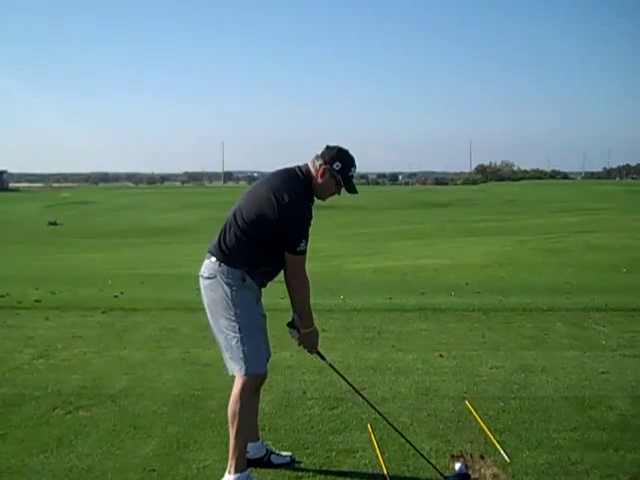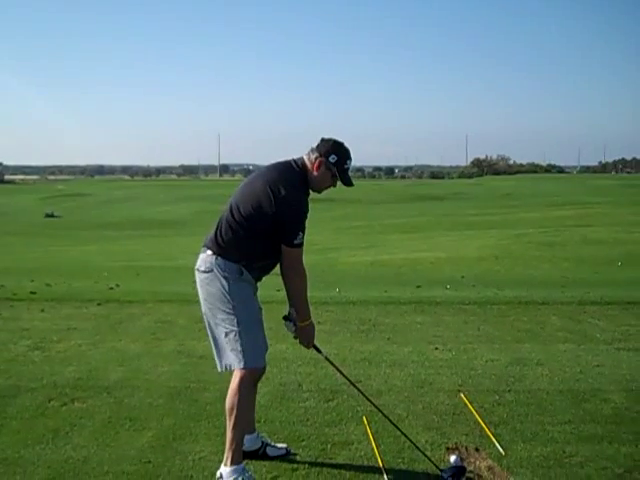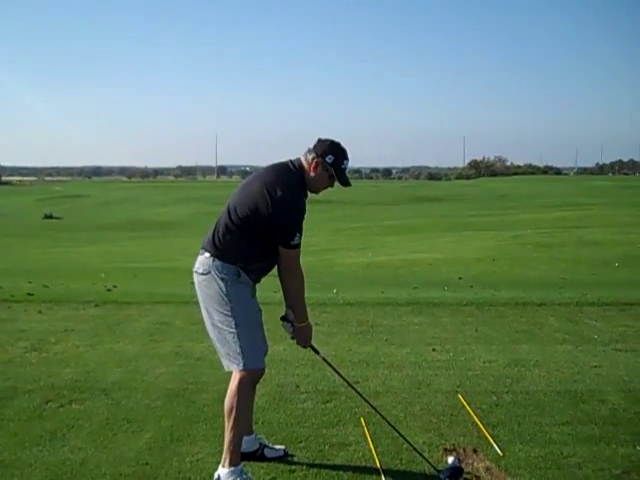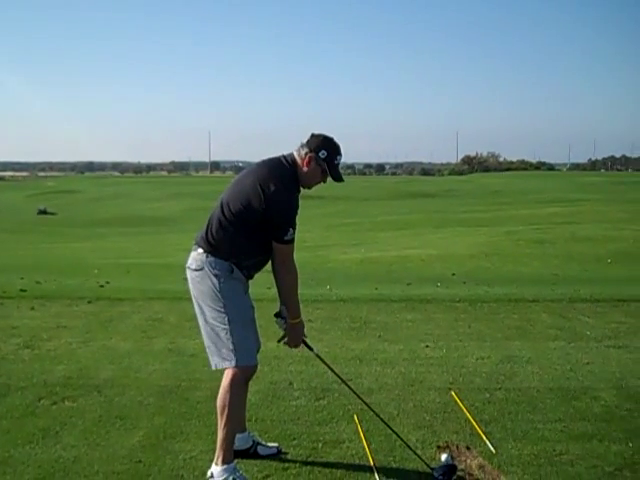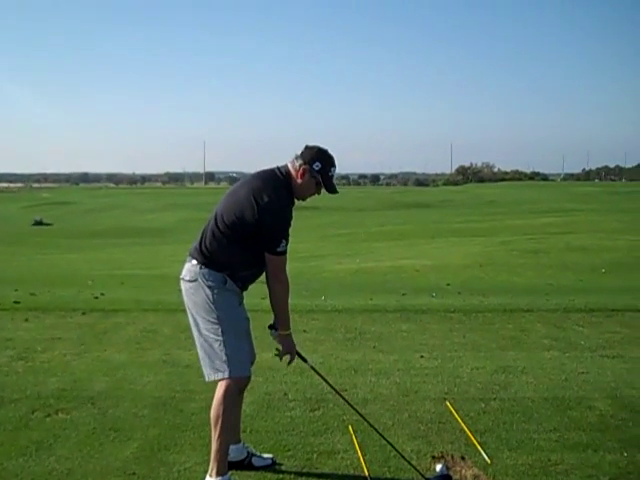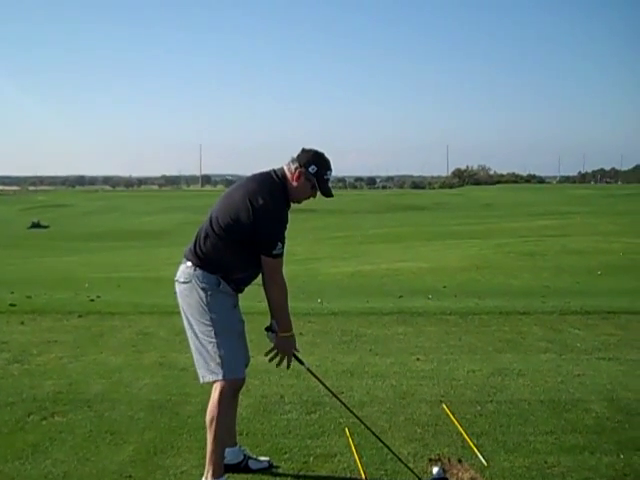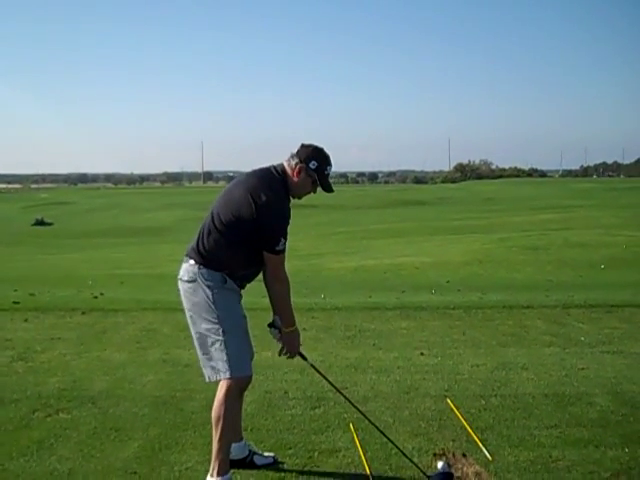
dt=0.2s
person 1, frame 1
left shoulder: (288, 183)
right shoulder: (295, 200)
left elbow: (288, 266)
right elbow: (295, 274)
left wrist: (299, 317)
right wrist: (308, 326)
left hip: (237, 277)
right hip: (229, 279)
left knee: (255, 368)
right knee: (250, 374)
left ankle: (252, 448)
person 1, frame 2
left shoulder: (283, 176)
right shoulder: (292, 193)
left elbow: (285, 258)
right elbow: (293, 267)
left wrist: (293, 308)
right wrist: (305, 319)
left hip: (231, 270)
right hip: (225, 273)
left knee: (251, 361)
right knee: (248, 367)
left ankle: (249, 439)
person 1, frame 3
left shoulder: (280, 177)
right shoulder: (288, 194)
left elbow: (282, 259)
right elbow: (290, 268)
left wrist: (290, 309)
right wrist: (302, 321)
left hip: (229, 272)
right hip: (224, 275)
left knee: (251, 363)
right knee: (248, 369)
left ankle: (247, 442)
person 1, frame 4
left shoulder: (274, 173)
right shoulder: (282, 189)
left elbow: (276, 255)
right elbow: (284, 263)
left wrist: (284, 306)
right wrist: (295, 317)
left hip: (223, 268)
right hip: (217, 270)
left knee: (243, 360)
right knee: (240, 365)
left ankle: (240, 439)
person 1, frame 5
left shoulder: (268, 184)
right shoulder: (275, 201)
left elbow: (270, 269)
right elbow: (276, 276)
left wrist: (279, 324)
right wrist: (285, 332)
left hip: (219, 280)
right hip: (210, 282)
left knee: (238, 371)
right knee: (233, 376)
left ankle: (234, 451)
person 1, frame 6
left shoulder: (264, 187)
right shoulder: (270, 203)
left elbow: (265, 270)
right elbow: (273, 278)
left wrist: (278, 325)
right wrist: (286, 332)
left hip: (216, 283)
right hip: (205, 284)
left knee: (233, 374)
right knee: (228, 379)
left ankle: (230, 453)
person 1, frame 7
left shoulder: (263, 182)
right shoulder: (273, 200)
left elbow: (267, 265)
right elbow: (275, 274)
left wrist: (280, 317)
right wrist: (290, 327)
left hip: (215, 279)
right hip: (209, 282)
left knee: (237, 371)
right knee: (235, 376)
left ankle: (236, 448)
